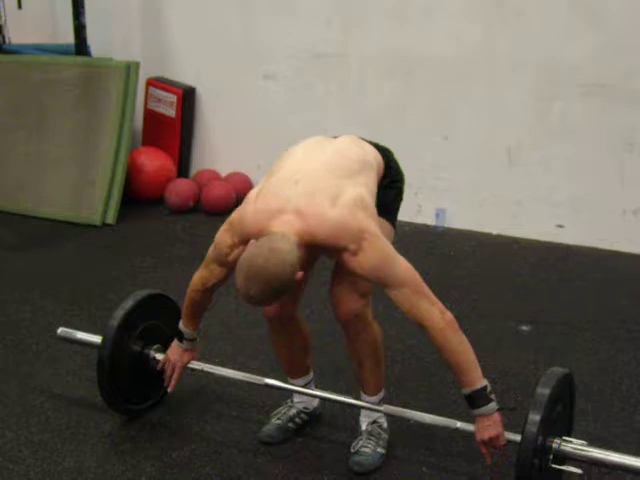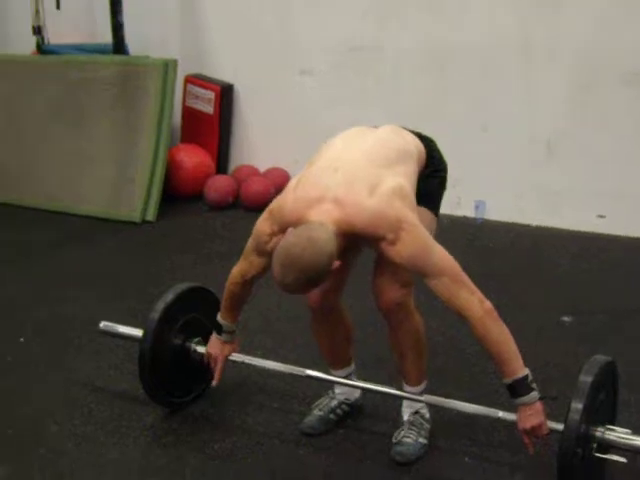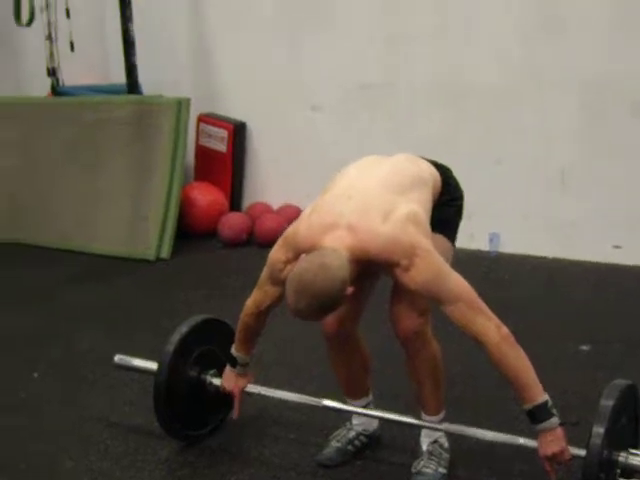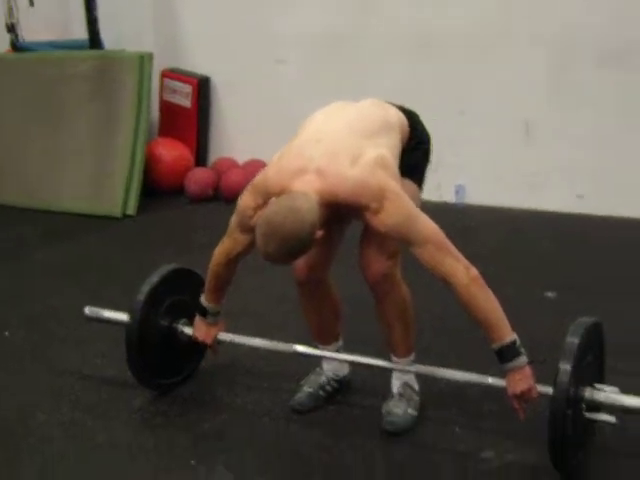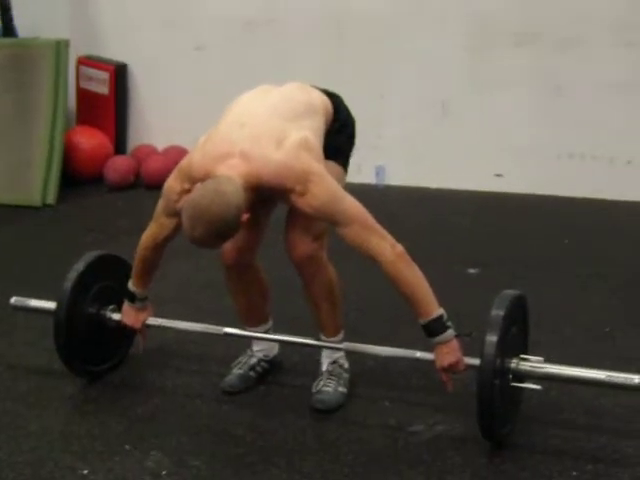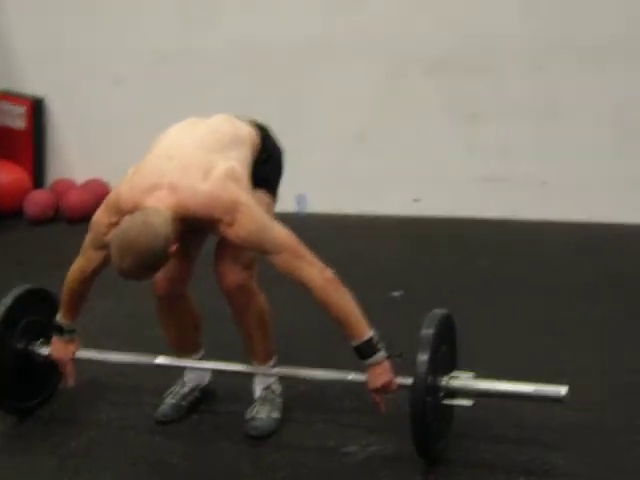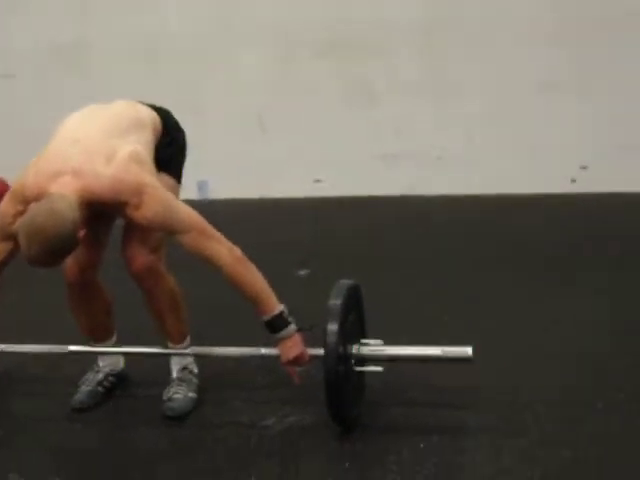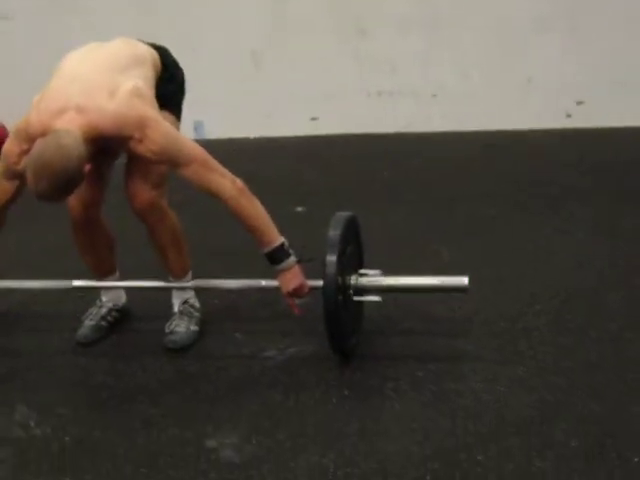
dt=0.2s
person 1, frame 1
left shoulder: (354, 238)
right shoulder: (242, 228)
left elbow: (436, 316)
right elbow: (203, 281)
left wrist: (483, 405)
right wrist: (185, 340)
left knee: (350, 307)
right knee: (277, 310)
left ankle: (374, 416)
right ankle: (303, 399)
person 1, frame 2
left shoulder: (392, 227)
right shoulder: (279, 219)
left elbow: (475, 305)
right elbow: (243, 273)
left wrist: (524, 394)
right wrist: (224, 332)
left knee: (392, 297)
right knee: (320, 298)
left ankle: (415, 407)
right ankle: (344, 390)
person 1, frame 3
left shoulder: (406, 254)
right shoulder: (294, 246)
left elbow: (491, 330)
right elbow: (257, 305)
left wrist: (544, 420)
right wrist: (238, 365)
left knee: (409, 325)
right knee: (335, 327)
left ankle: (434, 435)
right ankle: (362, 422)
person 1, frame 4
left shoulder: (374, 197)
right shoulder: (263, 192)
left elbow: (461, 272)
right elbow: (227, 253)
left wrist: (513, 359)
right wrist: (208, 314)
left knee: (379, 269)
right knee: (306, 272)
left ankle: (404, 379)
right ankle: (333, 368)
person 1, frame 5
left shoulder: (300, 179)
right shoulder: (189, 176)
left elbow: (387, 249)
right elbow: (154, 237)
left wrist: (440, 333)
right wrist: (136, 299)
left knee: (304, 250)
right knee: (234, 255)
left ankle: (334, 357)
right ankle: (263, 348)
person 1, frame 6
left shoulder: (228, 209)
right shoulder: (118, 210)
left elbow: (318, 275)
right elbow: (82, 270)
left wrist: (373, 355)
right wrist: (64, 332)
left knee: (235, 279)
right knee: (166, 286)
left ankle: (267, 383)
right ankle: (195, 376)
person 1, frame 7
left shoulder: (132, 191)
left elbow: (225, 253)
left wrist: (283, 329)
left knee: (142, 262)
right knee: (75, 273)
left ankle: (183, 364)
right ankle: (109, 363)
person 1, frame 8
left shoulder: (136, 126)
right shoulder: (28, 137)
left elbow: (228, 185)
left wrist: (283, 261)
left knee: (144, 198)
right knee: (80, 209)
left ankle: (185, 298)
right ankle: (111, 298)
